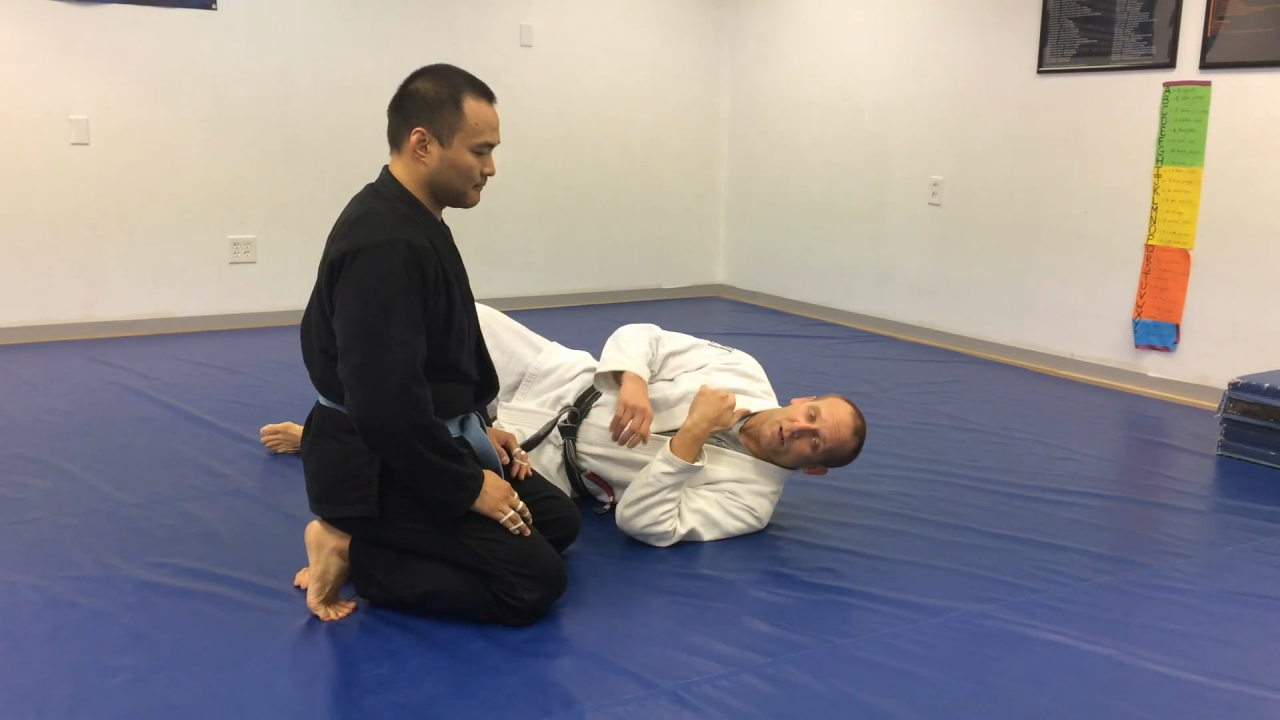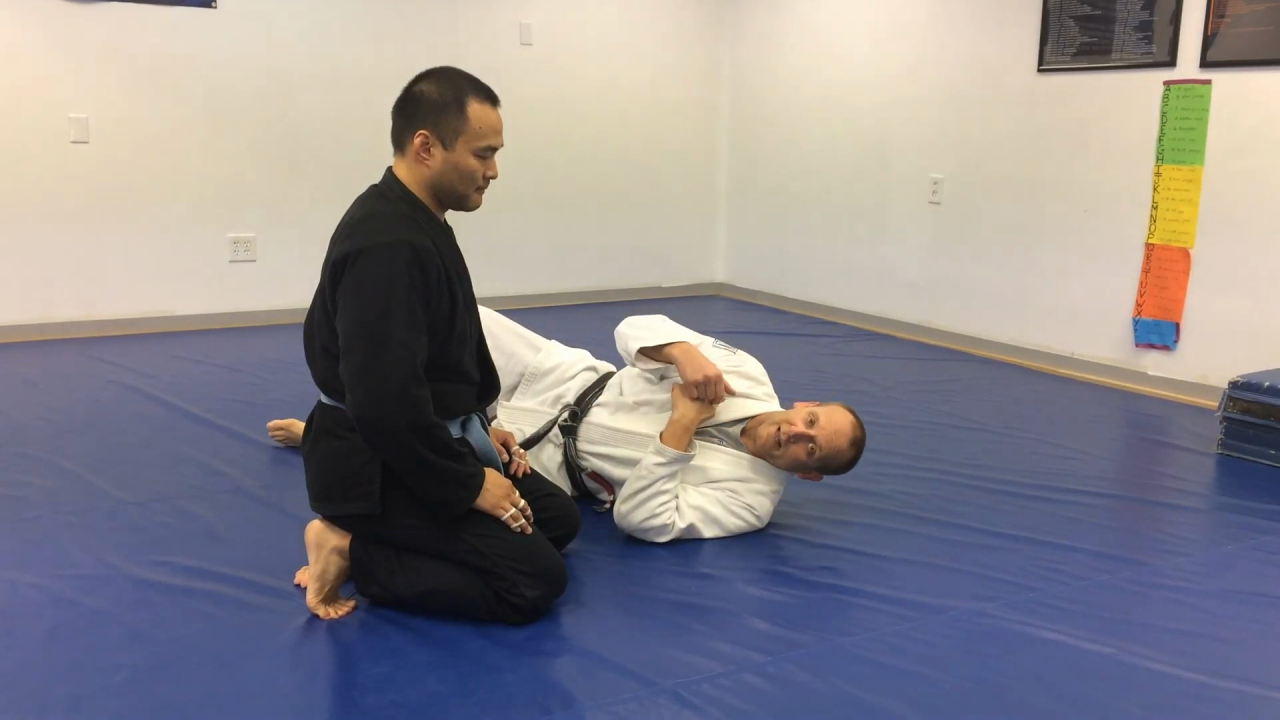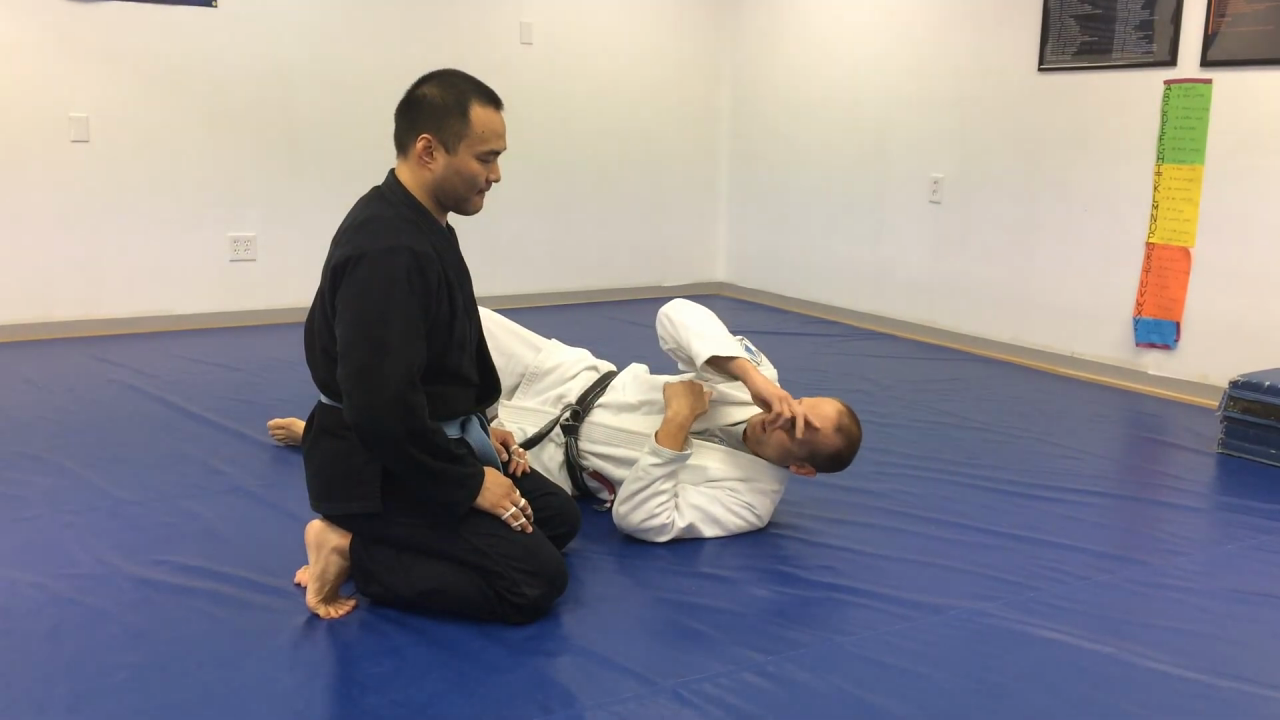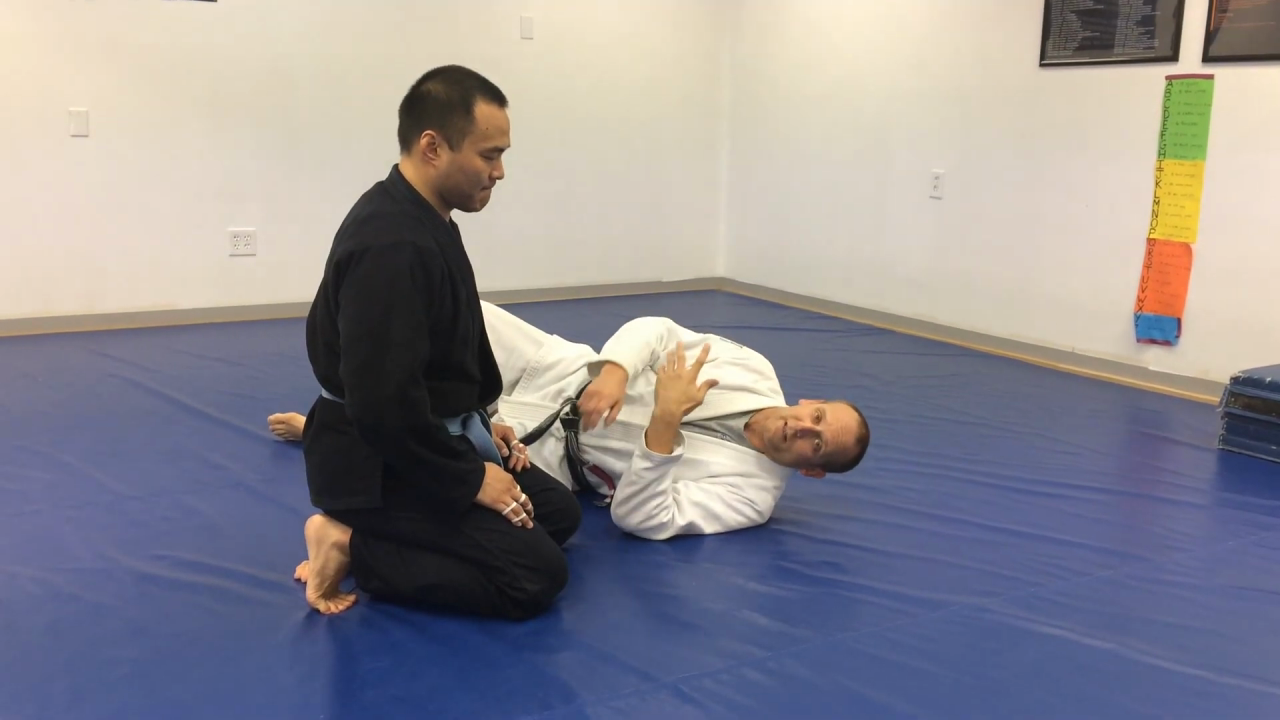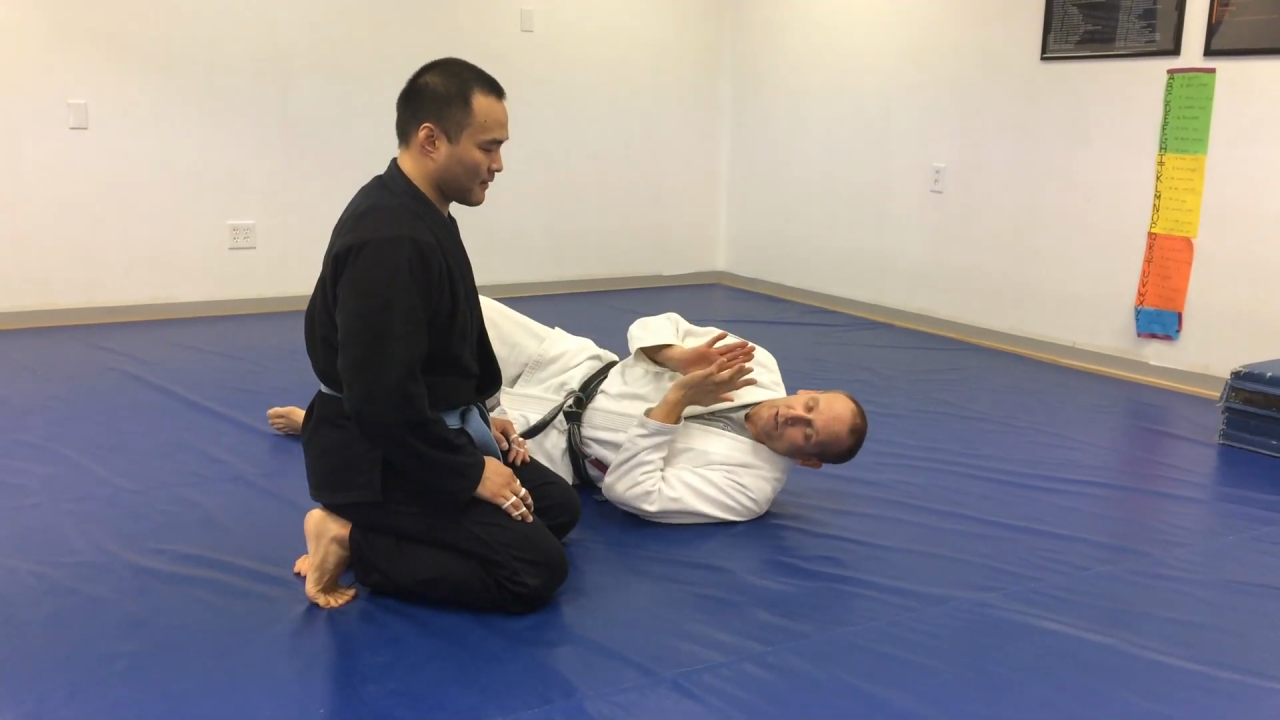
dt=1s
person 1, frame 1
left shoulder: (751, 498)
right shoulder: (744, 373)
left elbow: (643, 521)
right elbow: (639, 337)
left wrist: (693, 435)
right wrist: (632, 384)
left hip: (549, 462)
right hip: (569, 381)
person 1, frame 2
left shoulder: (751, 498)
right shoulder: (746, 376)
left elbow: (640, 518)
right elbow: (633, 331)
left wrist: (682, 427)
right wrist: (686, 352)
left hip: (553, 457)
right hip: (577, 379)
person 1, frame 3
left shoulder: (751, 499)
right shoulder: (753, 379)
left elbow: (640, 519)
right elbow: (677, 316)
left wrist: (677, 425)
right wrist: (752, 376)
left hip: (554, 458)
right hip: (578, 380)
person 1, frame 4
left shoulder: (752, 493)
right shoulder: (752, 370)
left elbow: (639, 517)
right elbow: (653, 330)
left wrist: (666, 421)
right wrist: (613, 372)
left hip: (552, 451)
right hip: (570, 373)
person 1, frame 5
left shoulder: (749, 485)
right shoulder: (757, 364)
left elbow: (630, 489)
right elbow: (653, 329)
left wrist: (678, 400)
right wrist: (682, 358)
left hip: (552, 445)
right hip: (581, 368)
person 2, frame 1
left shoulder: (412, 220)
right shoulder: (383, 245)
right elbow: (385, 402)
left wrist: (475, 430)
right wrist: (466, 487)
left hip: (424, 442)
right hip: (377, 466)
left knee: (557, 521)
right knee: (533, 581)
left ankle: (370, 540)
right ankle: (351, 551)
person 2, frame 2
left shoulder: (414, 222)
right shoulder: (385, 246)
right elbow: (385, 404)
left wrist: (476, 433)
right wrist: (467, 484)
left hip: (422, 443)
right hip: (376, 464)
left knee: (557, 519)
right knee: (534, 580)
left ankle: (380, 539)
right ankle: (352, 551)
person 2, frame 3
left shoulder: (420, 224)
right shoulder: (385, 251)
right elbow: (381, 407)
left wrist: (476, 430)
right wrist: (467, 483)
left hip: (427, 442)
right hip: (377, 465)
left knee: (557, 518)
right knee: (534, 580)
left ankle: (376, 539)
right ankle: (353, 551)
person 2, frame 4
left shoulder: (423, 220)
right shoulder: (390, 246)
right elbow: (383, 403)
left wrist: (477, 425)
right wrist: (468, 478)
left hip: (429, 437)
right hip: (377, 460)
left knee: (558, 513)
right knee: (535, 576)
left ankle: (378, 536)
right ankle: (353, 547)
person 2, frame 5
left shoulder: (421, 213)
right shoulder: (387, 240)
right elbow: (380, 398)
left wrist: (476, 418)
right wrist: (468, 473)
left hip: (429, 431)
right hip: (377, 455)
left knee: (557, 508)
right knee: (535, 570)
left ankle: (378, 529)
right ankle: (352, 541)
